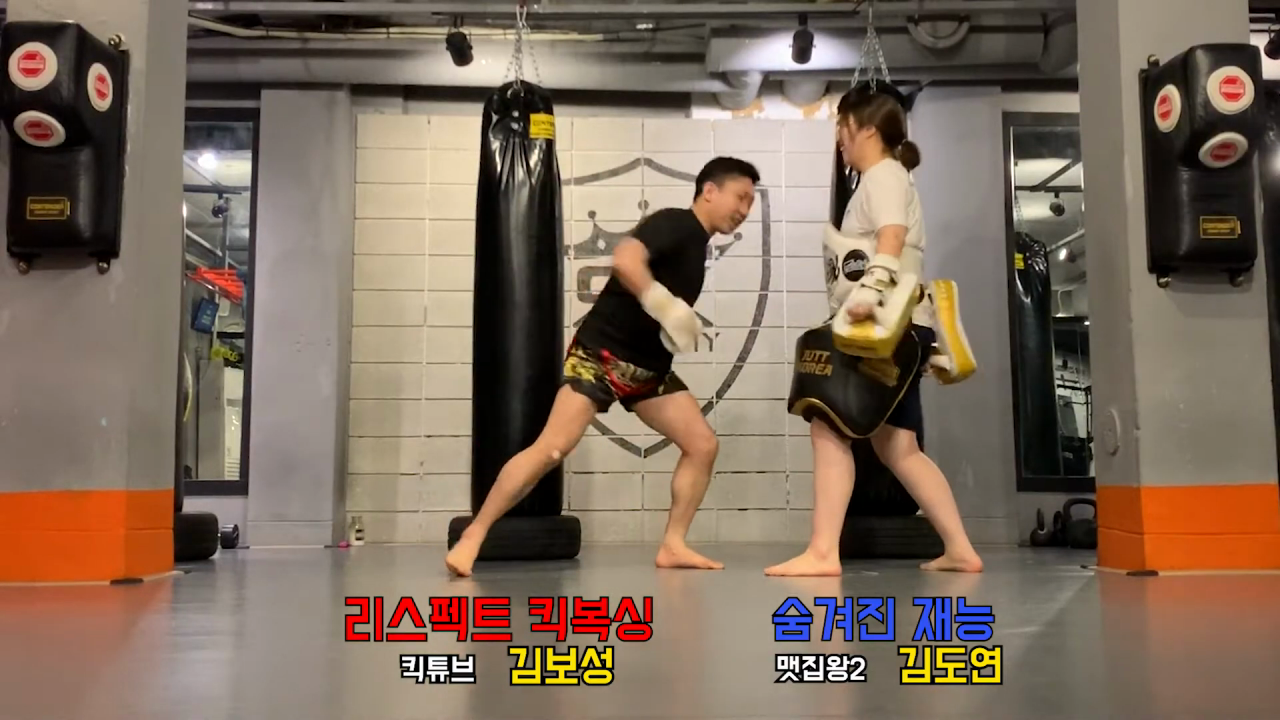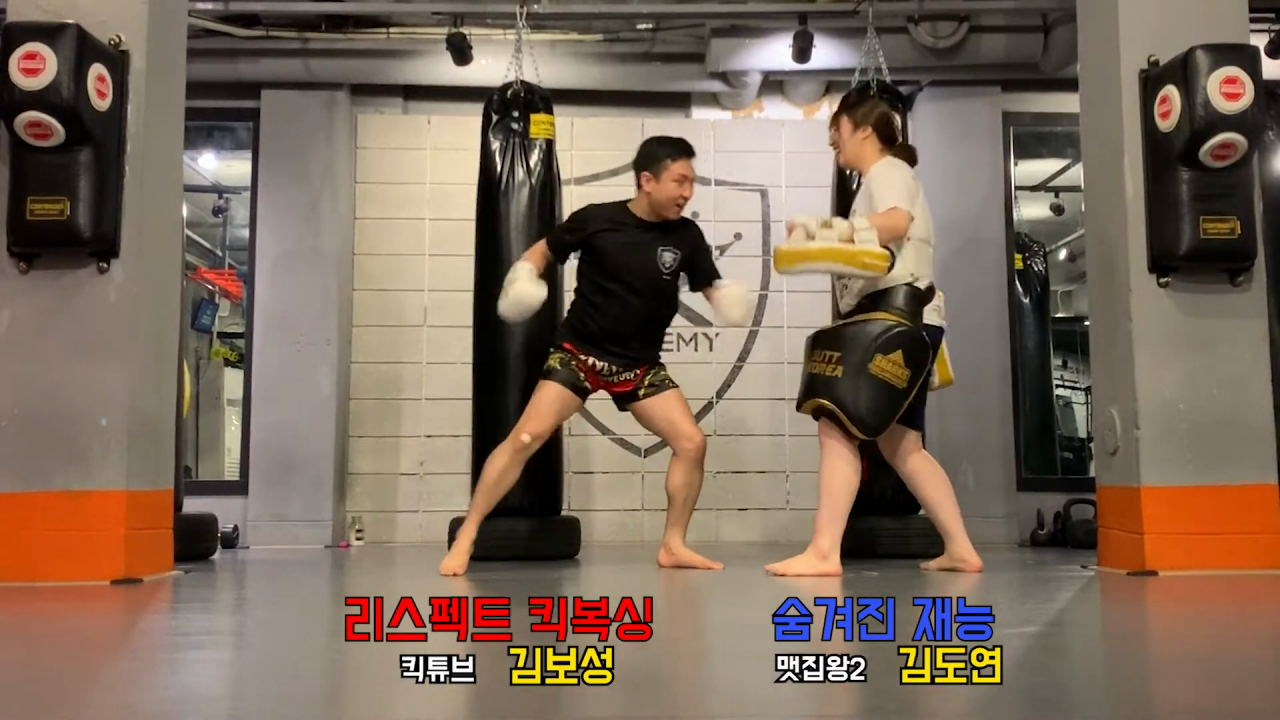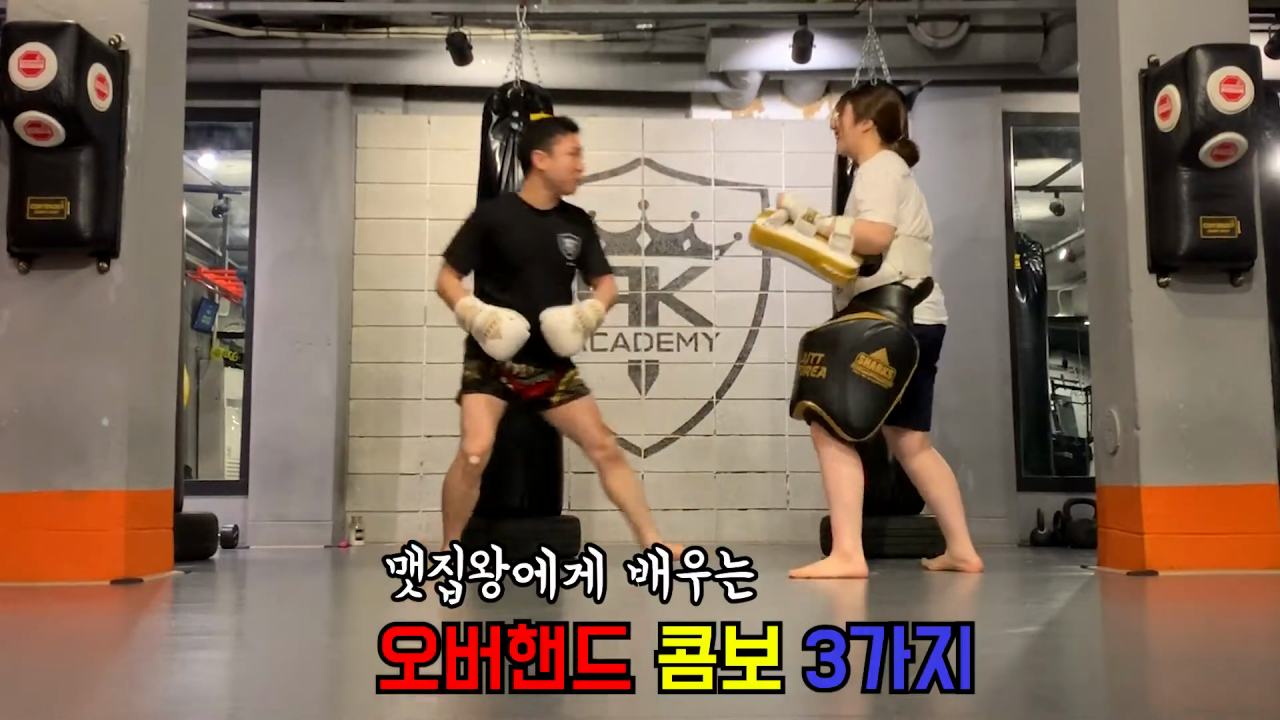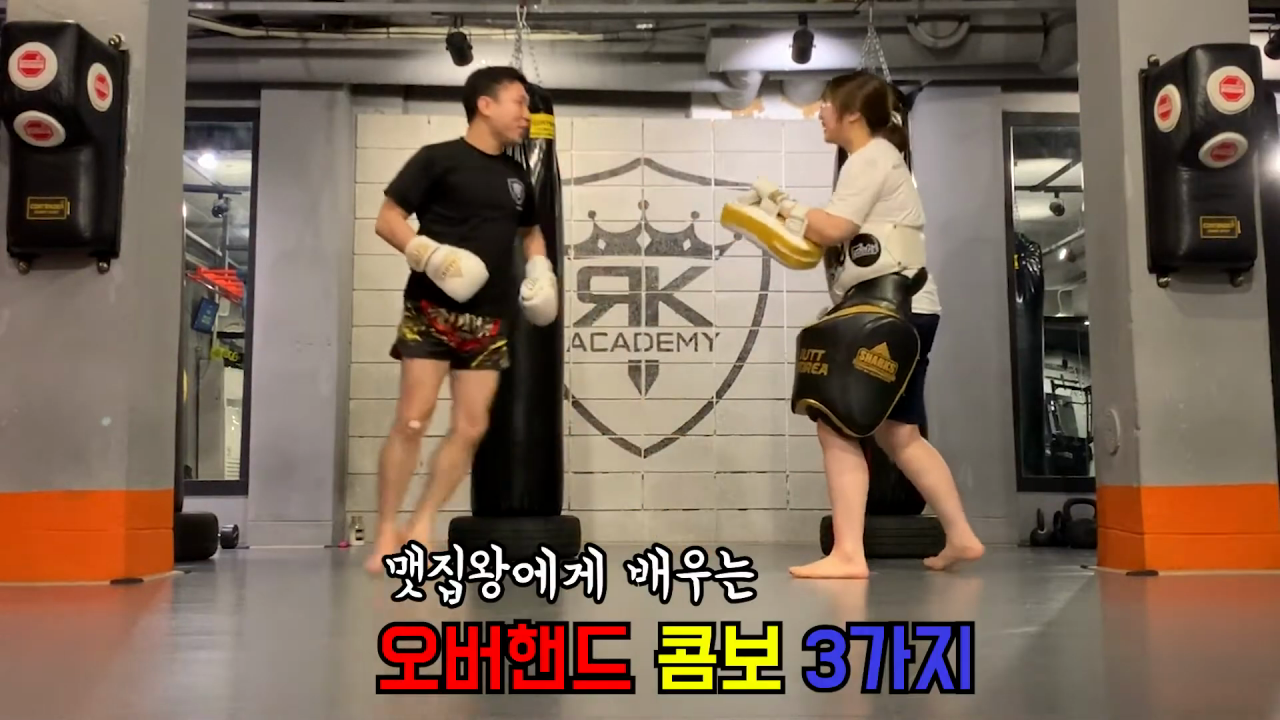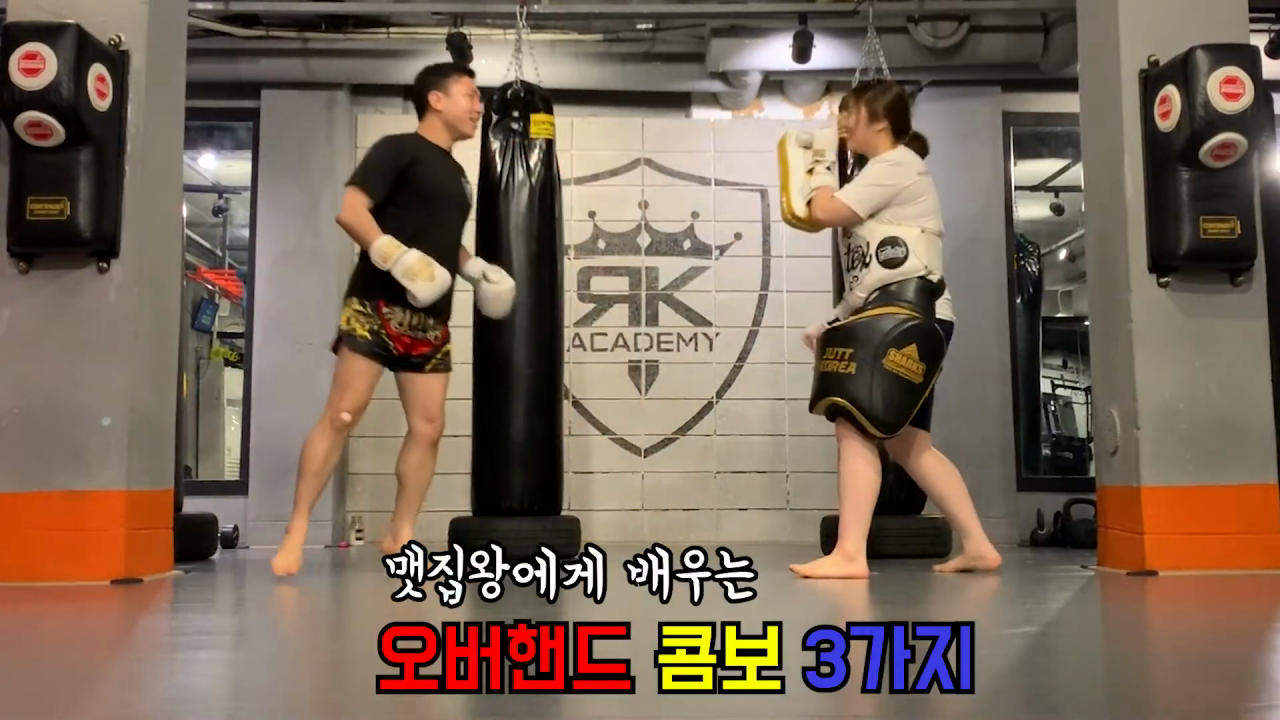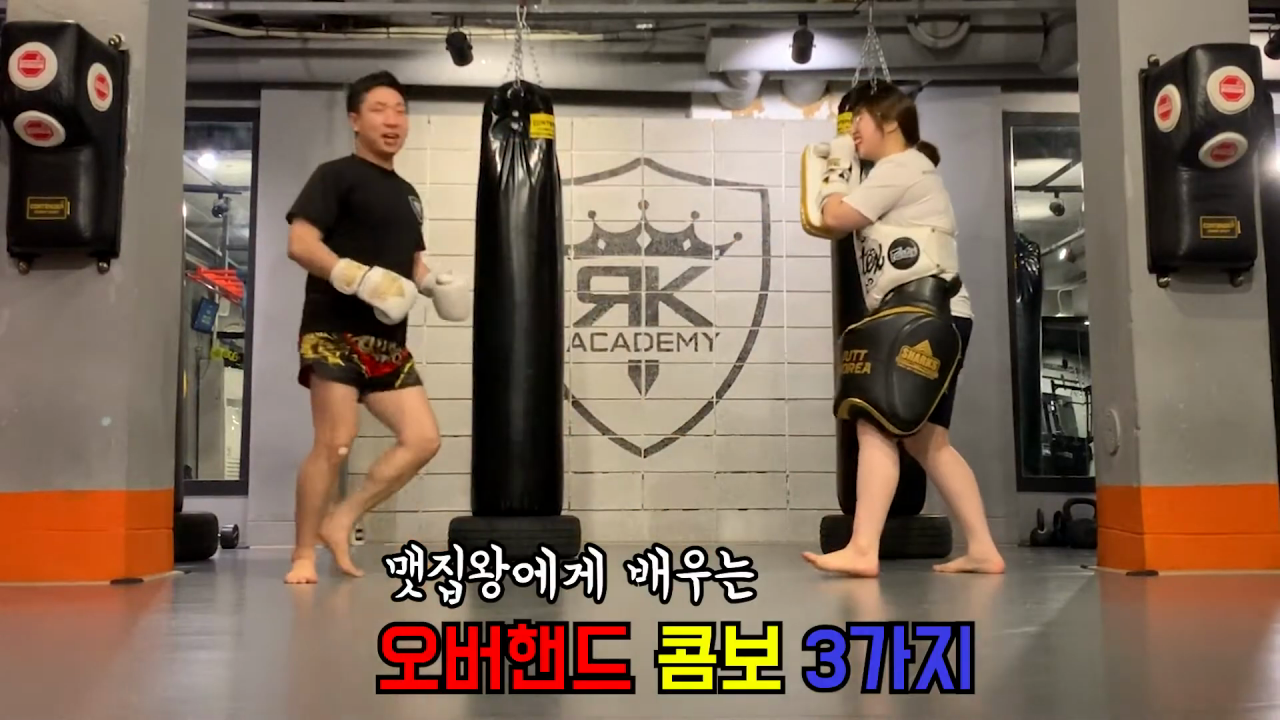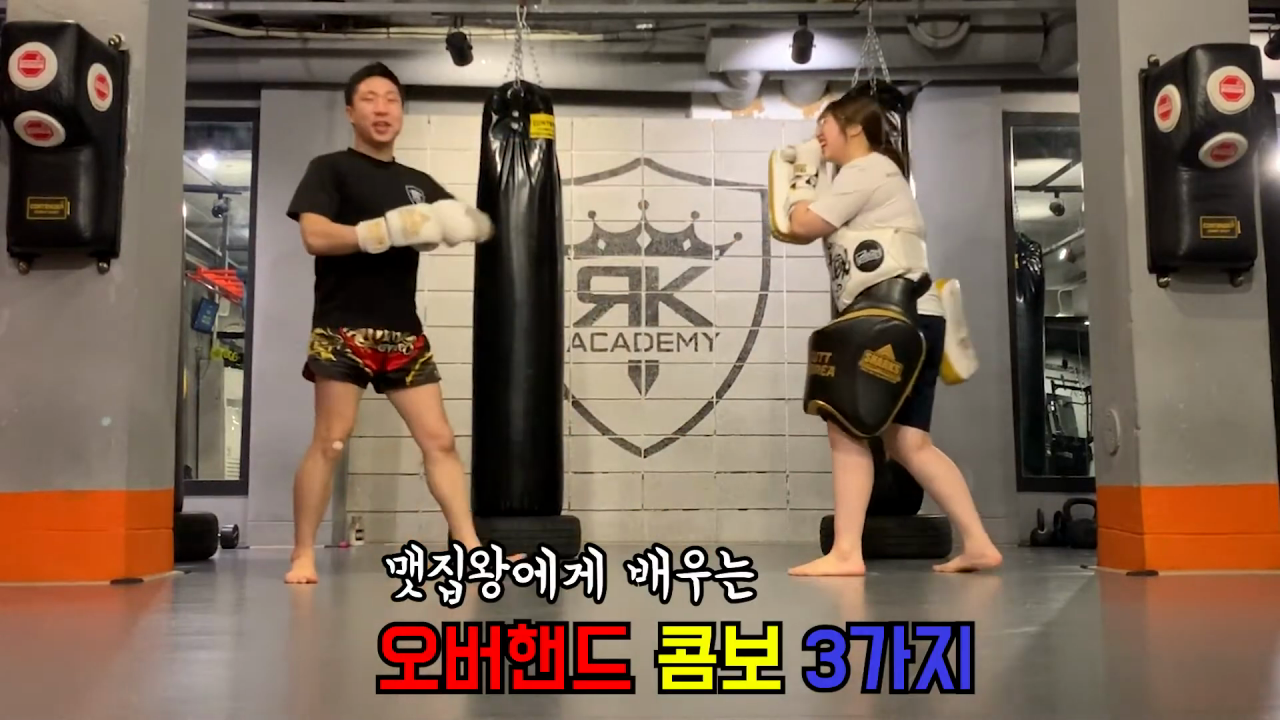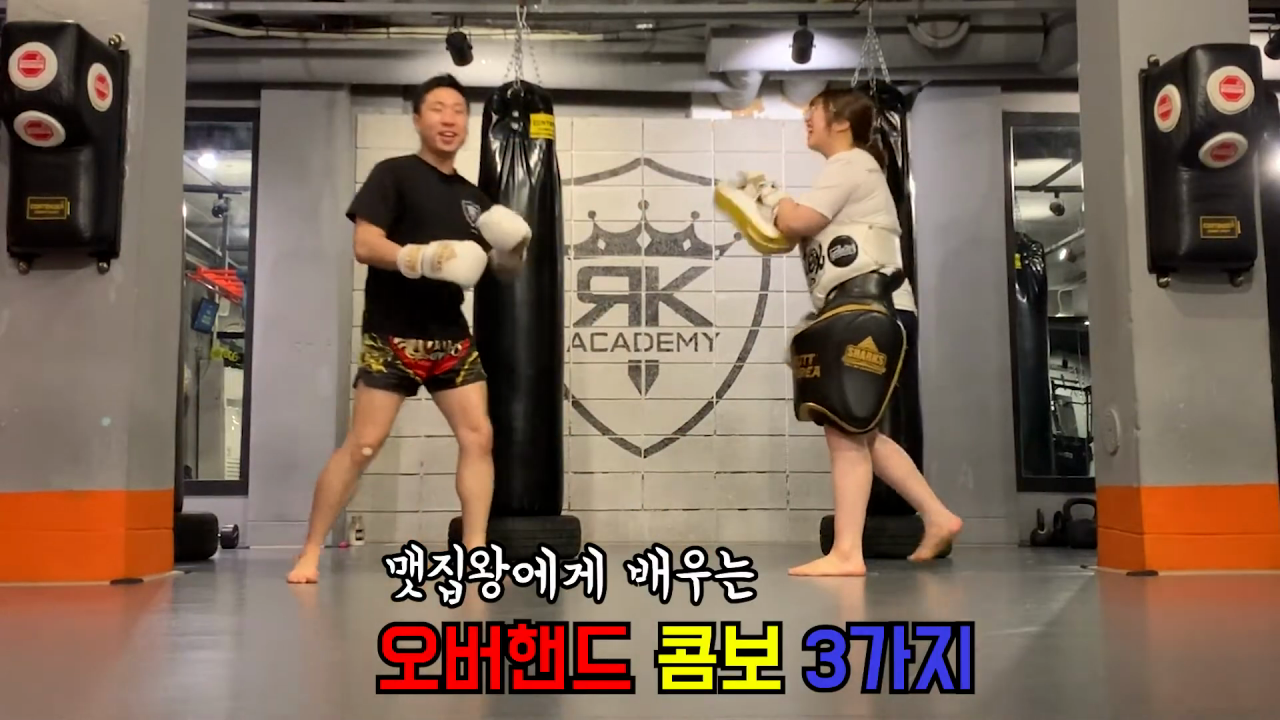
dt=0.3s
person 1, frame 1
left shoulder: (884, 176)
right shoulder: (880, 181)
left elbow: (890, 242)
left wrist: (865, 290)
left knee: (830, 428)
right knee: (897, 447)
left ankle: (823, 553)
right ankle: (960, 549)
person 1, frame 2
left shoulder: (889, 171)
right shoulder: (878, 180)
left elbow: (894, 224)
left knee: (838, 427)
right knee: (902, 445)
left ankle: (824, 551)
right ankle: (960, 548)
person 1, frame 3
left shoulder: (879, 168)
right shoulder: (885, 169)
left elbow: (875, 238)
right hip: (914, 322)
left knee: (830, 427)
right knee: (910, 443)
left ankle: (847, 554)
right ankle: (961, 549)
person 1, frame 4
left shoulder: (869, 161)
right shoulder: (878, 158)
left elbow: (832, 230)
left wrist: (781, 204)
right hip: (903, 313)
left knee: (838, 428)
right knee: (901, 436)
left ankle: (847, 555)
right ankle: (960, 536)
person 1, frame 5
left shoulder: (894, 167)
right shoulder: (893, 170)
left elbow: (825, 211)
right elbow: (874, 268)
left wrist: (818, 163)
right wrist: (835, 319)
left knee: (856, 428)
right knee: (906, 441)
left ankle: (849, 555)
right ankle: (978, 546)
person 1, frame 6
left shoulder: (899, 167)
right shoulder: (907, 173)
left elbow: (835, 218)
left wrist: (837, 169)
left knee: (877, 426)
right knee: (925, 440)
left ankle: (863, 549)
right ankle: (982, 549)
person 1, frame 7
left shoulder: (863, 172)
right shoulder: (879, 176)
left elbow: (802, 225)
right hip: (910, 319)
left knee: (848, 430)
right knee: (909, 441)
left ankle: (846, 553)
right ankle: (976, 543)
person 1, frame 8
left shoulder: (847, 165)
right shoulder: (855, 171)
left elbow: (794, 223)
left wrist: (764, 193)
right wrist: (818, 324)
left hip: (867, 314)
right hip: (869, 313)
left knee: (845, 431)
right knee: (859, 433)
left ankle: (846, 553)
right ankle: (937, 516)
person 2, frame 1
left shoulder: (695, 244)
right shoulder: (675, 229)
right elbow: (625, 261)
right wrist: (665, 307)
left hip: (647, 366)
right hip: (601, 353)
left knee: (702, 445)
right knee: (553, 448)
left ankle: (672, 545)
right ankle: (472, 537)
person 2, frame 2
left shoulder: (687, 236)
right shoulder: (595, 220)
left elbow: (715, 292)
right elbow: (542, 251)
left wrist: (733, 299)
right wrist: (522, 277)
left hip: (640, 365)
right hip: (578, 353)
left knee: (692, 442)
right knee: (525, 437)
left ankle: (673, 545)
right ankle: (465, 538)
person 2, frame 3
left shoulder: (576, 223)
right shoulder: (493, 216)
left elbow: (604, 286)
right elbow: (447, 279)
left wrist: (584, 316)
right wrist: (478, 315)
left hip: (553, 363)
right hip: (493, 358)
left knee: (604, 448)
right knee: (473, 454)
left ankle: (652, 544)
right ankle: (449, 549)
person 2, frame 4
left shoulder: (516, 174)
right shoulder: (438, 159)
left elbow: (531, 231)
right elbow: (386, 220)
left wrist: (541, 272)
right wrist: (431, 256)
left hip: (488, 320)
right hip: (432, 310)
left knee: (471, 430)
right knee: (413, 421)
left ankle: (419, 530)
right ankle: (386, 532)
person 2, frame 5
left shoulder: (455, 174)
right shoulder: (397, 150)
right elbow: (349, 210)
left wrist: (479, 270)
right wrist: (400, 259)
left hip: (429, 317)
right hip: (376, 305)
left knee: (428, 427)
right knee: (342, 414)
left ankle: (402, 536)
right ankle: (296, 534)
person 2, frame 6
left shoulder: (405, 191)
right shoulder: (336, 176)
right elbow: (299, 244)
left wrist: (432, 282)
right wrist: (360, 279)
left hip: (388, 340)
right hip: (335, 332)
left knee: (423, 441)
right knee: (335, 444)
left ankle: (339, 521)
right ankle: (304, 553)
person 2, frame 7
left shoulder: (416, 182)
right shoulder: (329, 169)
left elbow: (472, 221)
right elbow: (315, 236)
left wrist: (464, 224)
right wrist: (389, 230)
left hip: (404, 333)
right hip: (343, 329)
left knee: (439, 440)
right knee: (331, 442)
left ankle: (471, 551)
right ankle: (303, 555)
person 2, frame 8
left shoulder: (472, 197)
right shoulder: (393, 175)
left elbow: (502, 265)
right elbow: (366, 245)
left wrist: (510, 248)
right wrist: (427, 259)
left hip: (452, 337)
right hip: (392, 337)
left knee: (478, 438)
right knee: (362, 445)
left ankle: (475, 553)
right ankle: (310, 552)
